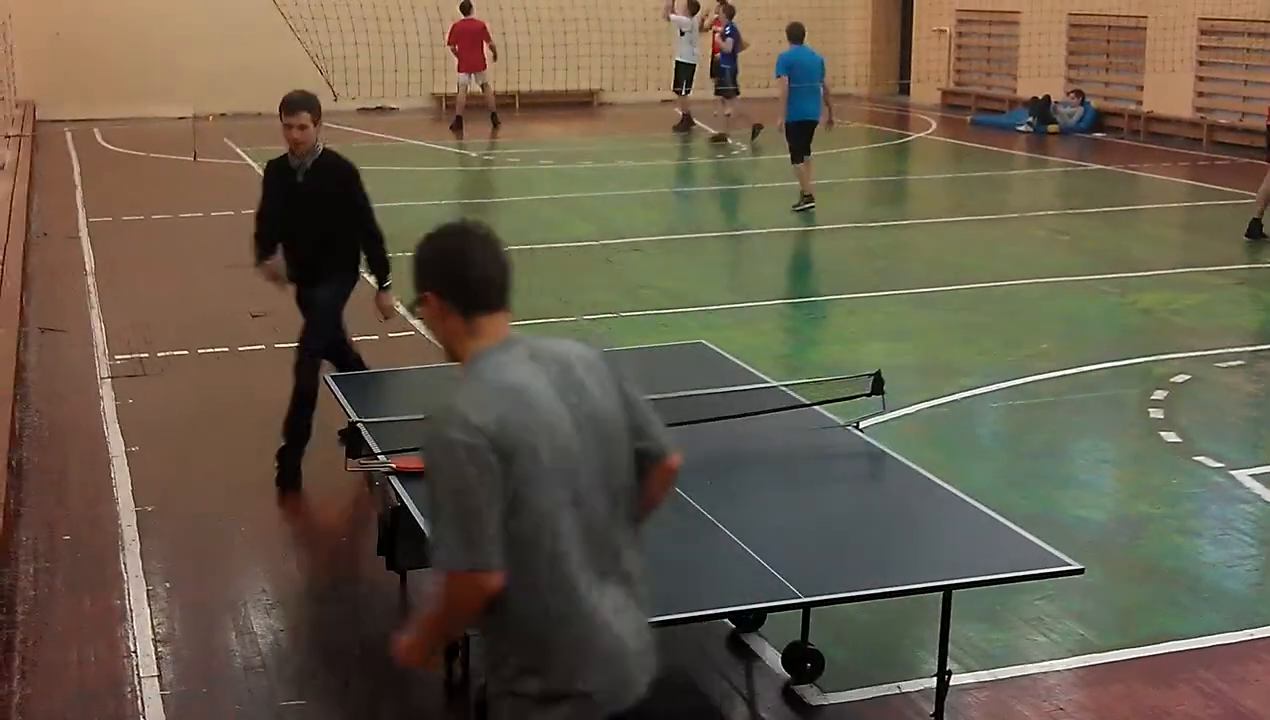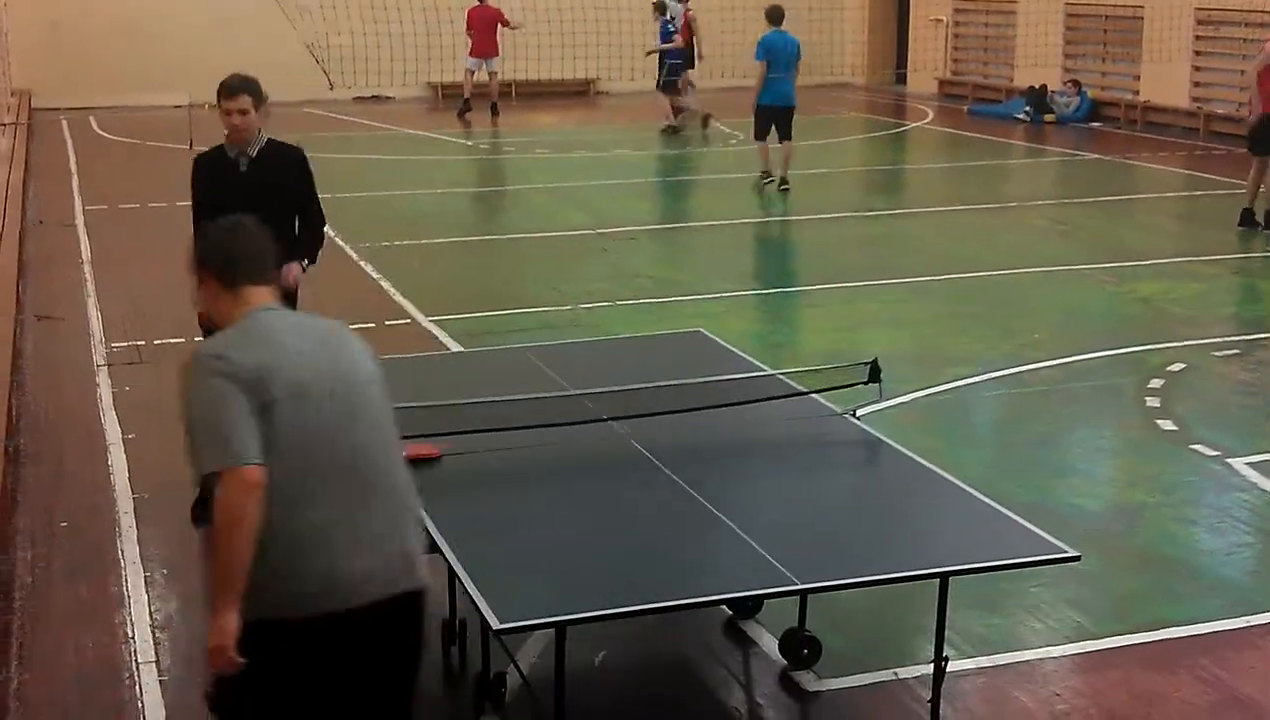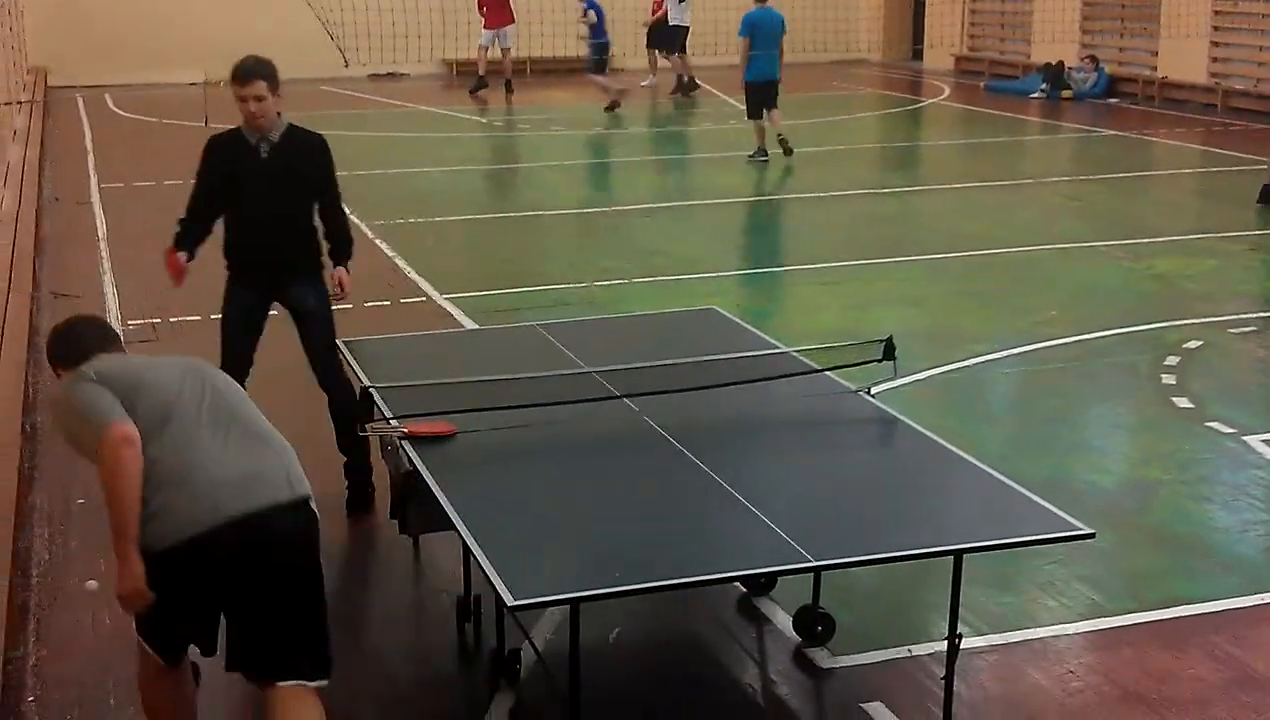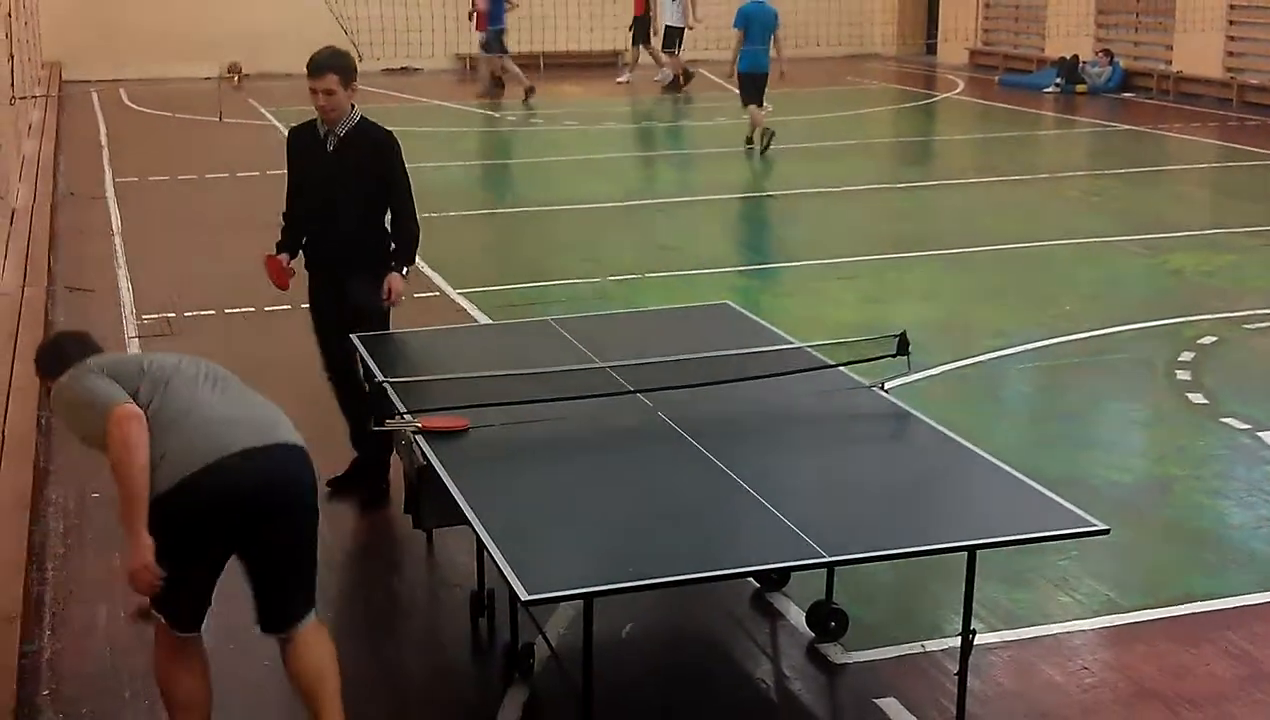
dt=0.5s
person 1, frame 1
left shoulder: (463, 423)
right shoulder: (585, 361)
left elbow: (479, 580)
right elbow: (664, 464)
left wrist: (422, 641)
right hip: (624, 648)
person 1, frame 2
left shoulder: (215, 362)
right shoulder: (345, 338)
left elbow: (245, 482)
left wrist: (224, 609)
left hip: (293, 598)
right hip: (397, 581)
person 1, frame 3
left shoulder: (76, 388)
right shoulder: (195, 368)
left elbow: (122, 440)
left wrist: (127, 559)
left hip: (188, 527)
right hip: (284, 507)
left knee: (161, 656)
right knee: (291, 684)
person 1, frame 4
left shoulder: (73, 384)
right shoulder: (164, 365)
left elbow: (127, 421)
left wrist: (138, 538)
left hip: (197, 476)
right hip: (286, 458)
left knee: (176, 632)
right knee: (298, 622)
person 2, frame 1
left shoulder: (340, 171)
right shoulder: (275, 172)
left elbow: (366, 229)
right elbow: (266, 227)
left wrist: (383, 283)
right wrist: (266, 258)
left hip: (334, 277)
right hip: (302, 279)
left knee: (306, 361)
right knee: (334, 348)
left ankle: (291, 455)
person 2, frame 2
left shoulder: (290, 159)
right shoulder: (207, 165)
left elbow: (312, 218)
right elbow: (202, 223)
left wrist: (301, 260)
left hip: (277, 279)
person 2, frame 3
left shoulder: (310, 147)
right shoulder: (221, 150)
left elbow: (331, 210)
right elbow: (202, 210)
left wrist: (341, 260)
right wrist: (183, 248)
left hip: (303, 274)
right hip: (246, 278)
left knee: (332, 376)
right knee: (231, 375)
left ankle: (359, 471)
person 2, frame 4
left shoulder: (379, 142)
right shoulder: (299, 140)
left elbow: (402, 212)
right elbow: (297, 206)
left wrist: (398, 266)
right wrist: (287, 247)
left hip: (367, 274)
right hip: (321, 274)
left knee: (377, 371)
right knee: (338, 369)
left ankle: (378, 466)
right ankle: (364, 456)
